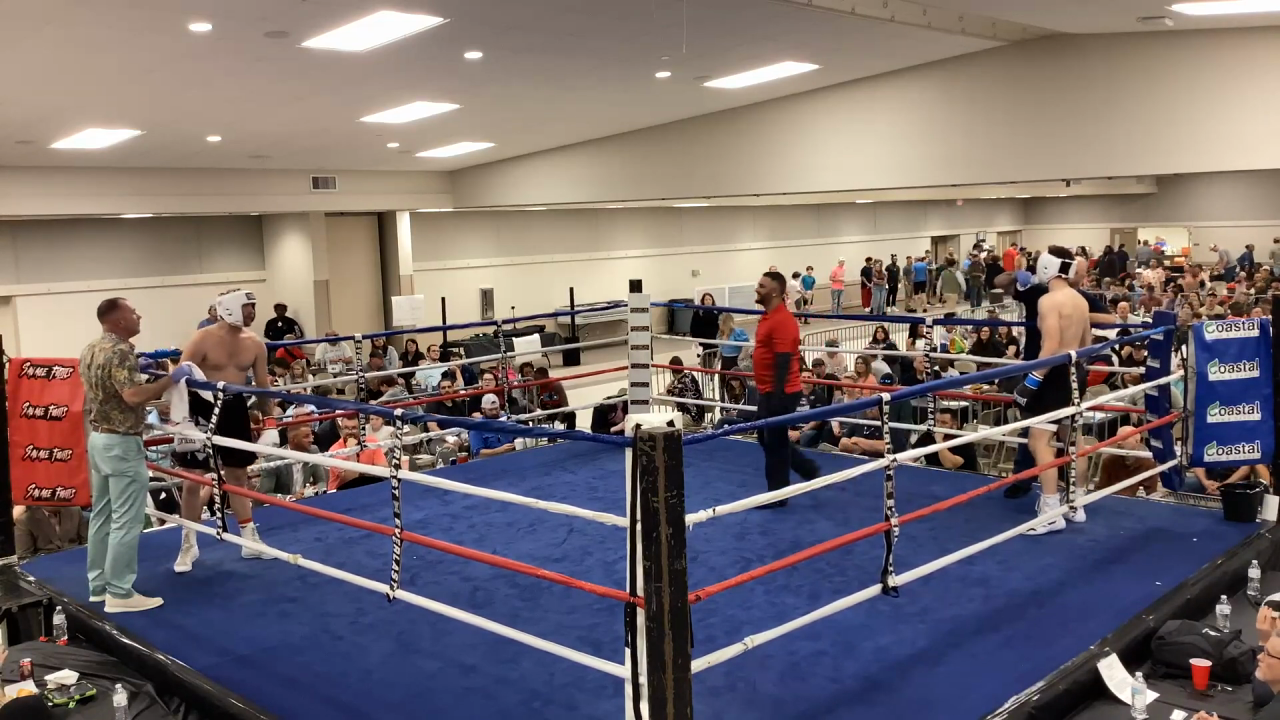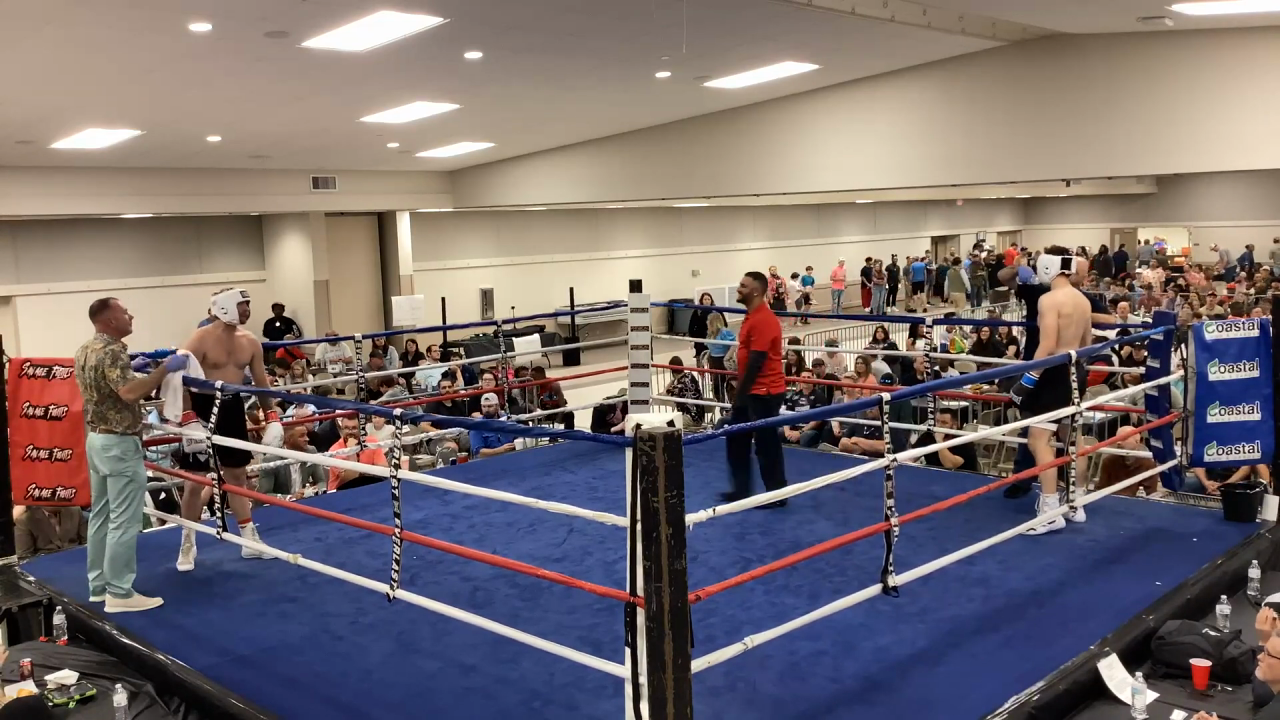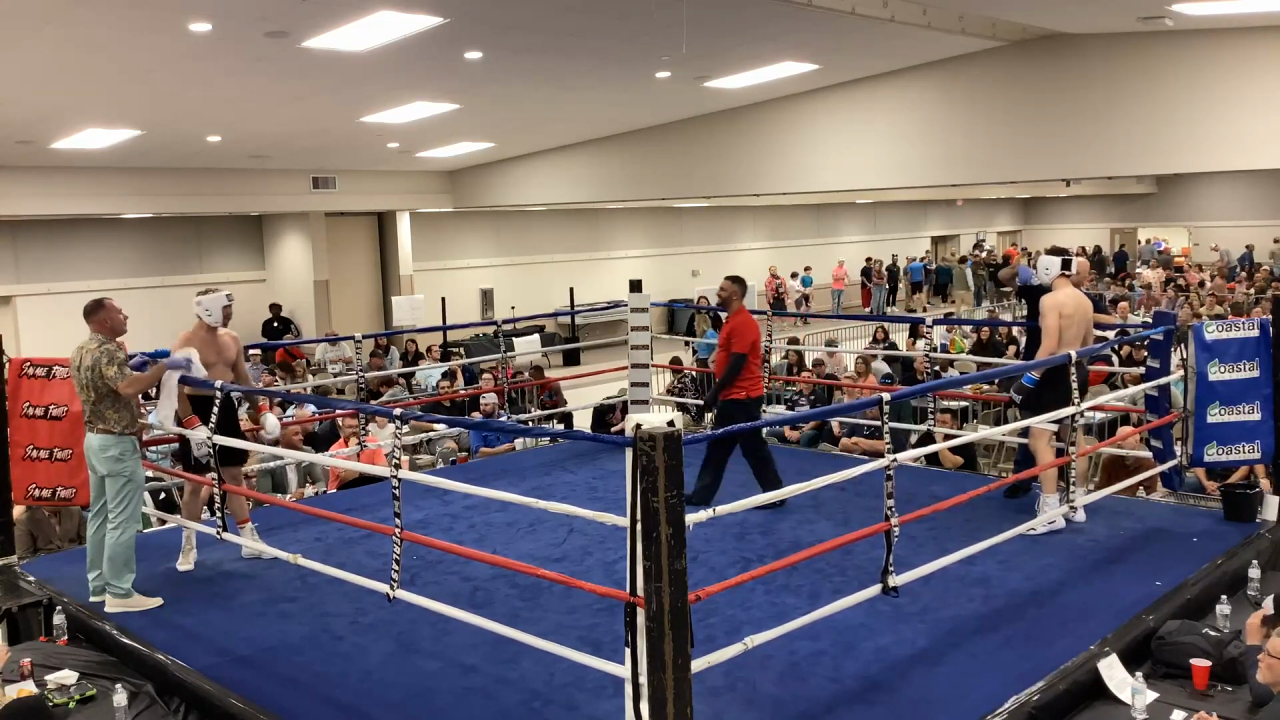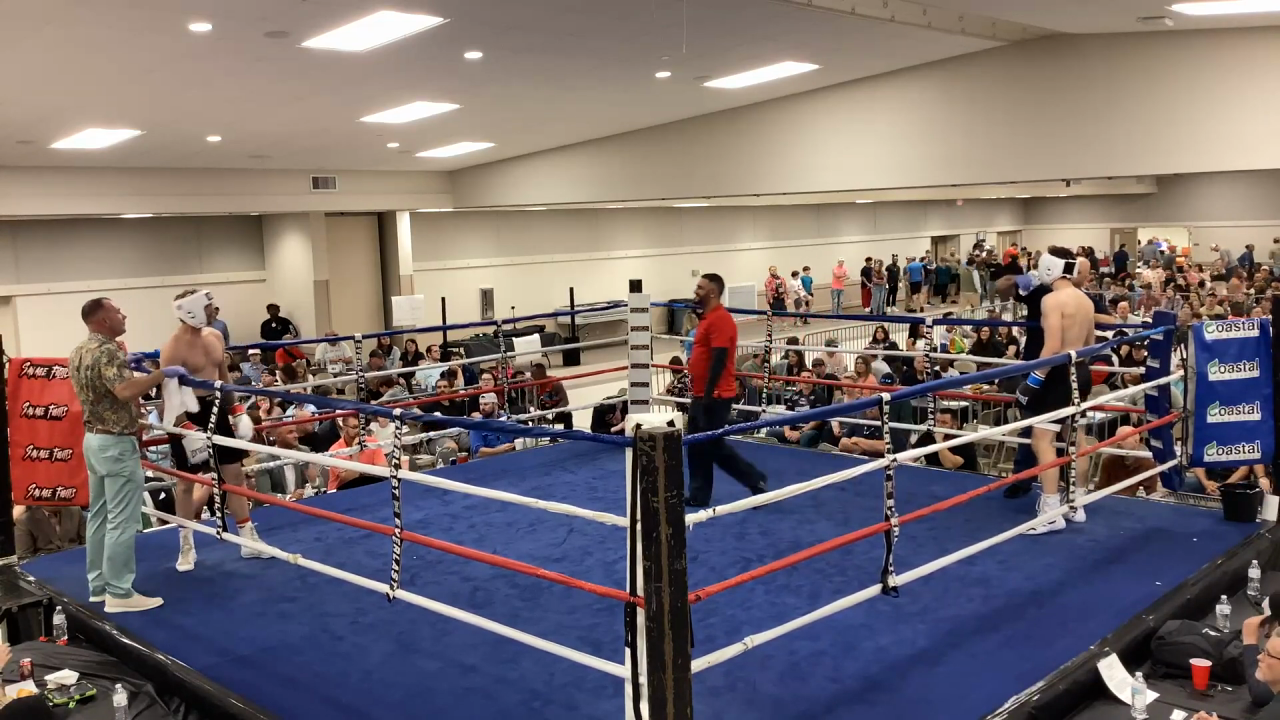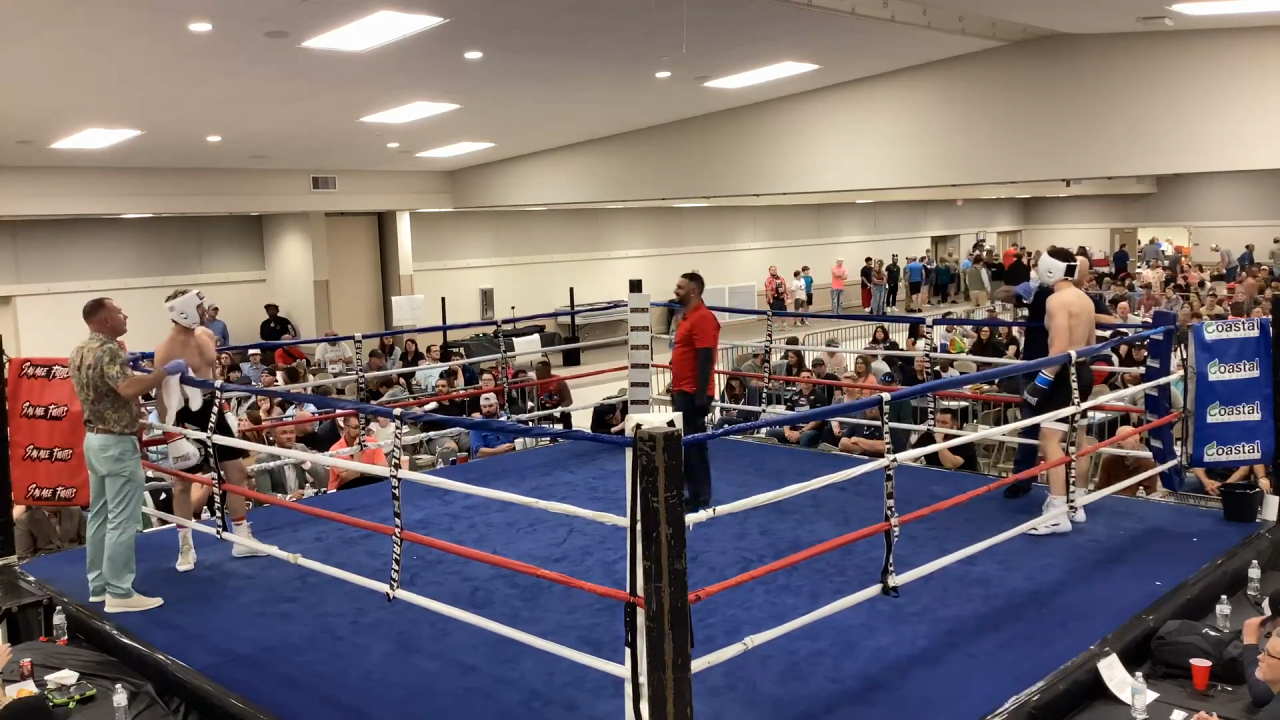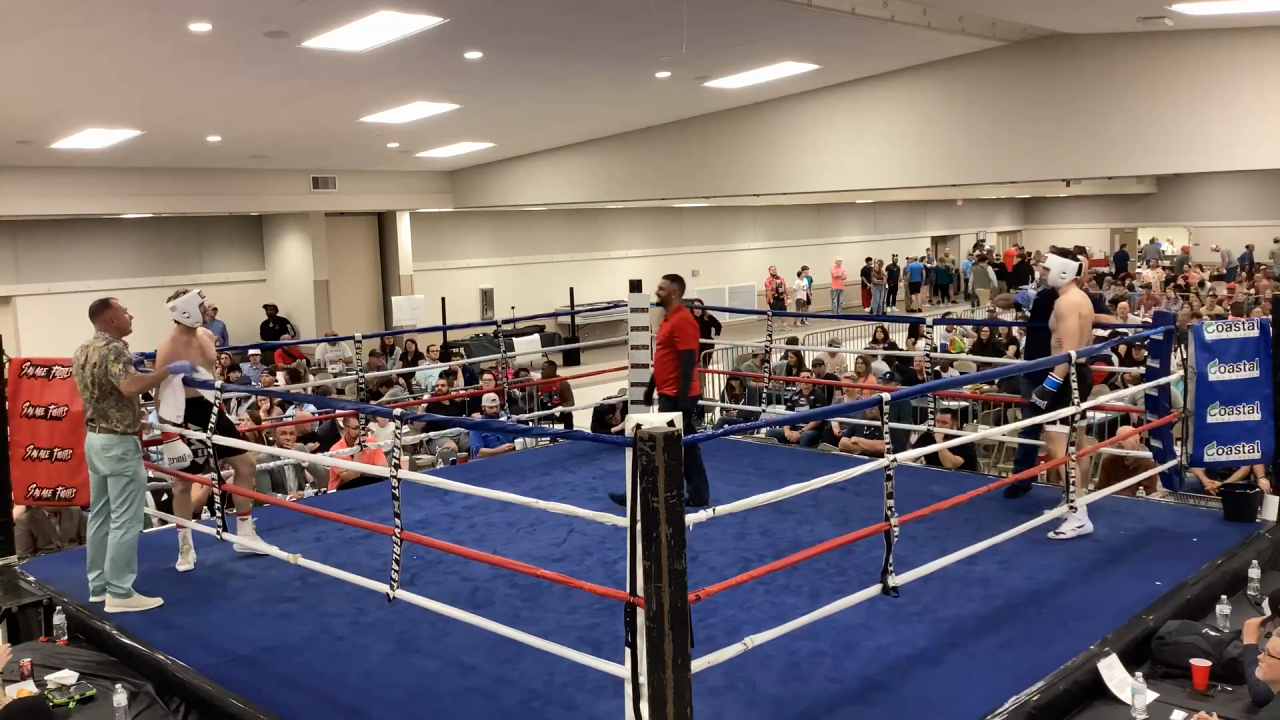
dt=0.2s
person 1, frame 1
left shoulder: (90, 350)
right shoulder: (120, 352)
right elbow: (134, 396)
right wrist: (172, 378)
left hip: (98, 439)
right hip: (121, 444)
left knee: (102, 515)
right knee: (126, 520)
left ankle: (99, 584)
right ankle: (120, 593)
person 1, frame 2
left shoulder: (85, 351)
right shoulder: (112, 352)
right elbow: (130, 393)
left wrist: (129, 368)
right wrist: (166, 368)
left hip: (96, 439)
right hip: (119, 444)
left knee: (102, 515)
right knee: (124, 520)
left ankle: (99, 584)
right ankle: (119, 593)
person 1, frame 3
left shoulder: (80, 352)
right shoulder: (108, 351)
right elbow: (130, 388)
left wrist: (128, 367)
right wrist: (165, 366)
left hip: (94, 439)
right hip: (117, 443)
left knee: (100, 515)
right knee: (123, 519)
left ankle: (99, 584)
right ankle: (119, 593)
person 1, frame 4
left shoulder: (79, 352)
right shoulder: (107, 351)
right elbow: (126, 390)
left wrist: (124, 365)
right wrist: (163, 373)
left hip: (93, 439)
right hip: (116, 444)
left knee: (100, 515)
right knee: (122, 520)
left ankle: (98, 584)
right ankle: (119, 593)
person 1, frame 5
left shoulder: (79, 352)
right shoulder: (108, 351)
right elbow: (129, 388)
right wrist: (166, 370)
left hip: (94, 439)
right hip: (117, 444)
left knee: (100, 515)
right knee: (123, 520)
left ankle: (99, 585)
right ankle: (119, 593)
person 1, frame 6
left shoulder: (82, 352)
right shoulder: (113, 350)
right elbow: (131, 386)
right wrist: (169, 369)
left hip: (95, 439)
right hip: (118, 443)
left knee: (101, 516)
right knee: (125, 519)
left ankle: (99, 584)
right ankle: (119, 592)
person 2, frame 1
left shoulder: (1049, 300)
right shoulder: (1080, 300)
left elbow: (1050, 347)
left wrist: (1031, 382)
left hip: (1056, 374)
right hip: (1075, 372)
left knee: (1038, 441)
left ankle: (1051, 513)
right ankle: (1075, 506)
person 2, frame 2
left shoulder: (1049, 299)
right shoulder: (1082, 299)
left elbow: (1047, 347)
left wrist: (1027, 380)
left hip: (1055, 373)
right hip: (1075, 371)
left knee: (1038, 440)
left ankle: (1051, 512)
right ankle: (1075, 506)
person 2, frame 3
left shoulder: (1051, 300)
right shoulder: (1085, 300)
left elbow: (1049, 347)
left wrist: (1028, 380)
left hip: (1056, 374)
right hip: (1077, 371)
left knee: (1039, 439)
left ankle: (1050, 513)
right ankle: (1075, 506)
person 2, frame 4
left shoulder: (1052, 300)
right shoulder: (1085, 300)
left elbow: (1052, 347)
left wrist: (1033, 380)
left hip: (1060, 374)
right hip: (1080, 371)
left knee: (1042, 440)
left ankle: (1051, 513)
right ankle: (1075, 506)
person 2, frame 5
left shoulder: (1057, 300)
right shoulder: (1085, 299)
left elbow: (1060, 347)
left wrist: (1041, 381)
left hip: (1065, 374)
right hip: (1082, 371)
left knee: (1049, 440)
left ankle: (1058, 512)
right ankle: (1074, 506)
person 2, frame 6
left shoulder: (1066, 301)
right shoulder: (1080, 299)
left elbow: (1069, 350)
left wrist: (1050, 384)
left hip: (1068, 377)
right hip: (1079, 373)
left knee: (1056, 444)
right knee: (1076, 443)
left ankle: (1079, 518)
person 3, frame 1
left shoulder: (255, 344)
right shoulder: (203, 340)
left elbow: (263, 384)
left hip: (235, 407)
right hip: (202, 408)
left knee: (238, 477)
right knee: (193, 481)
left ankle: (250, 541)
right ankle: (188, 544)
person 3, frame 2
left shoulder: (250, 341)
right shoulder: (200, 340)
left elbow: (261, 381)
left wrist: (272, 418)
left hip: (233, 408)
right hip: (202, 408)
left knee: (237, 477)
right knee: (194, 482)
left ankle: (251, 541)
right ankle: (188, 545)
person 3, frame 3
left shoulder: (231, 338)
right shoulder: (186, 343)
left elbow: (242, 378)
right elbow: (176, 389)
left wrist: (263, 411)
right wrist: (192, 426)
left hip: (225, 408)
right hip: (196, 411)
left knee: (234, 477)
right knee: (194, 483)
left ankle: (250, 542)
right ankle: (188, 548)
person 3, frame 4
left shoulder: (214, 336)
right shoulder: (173, 348)
left wrist: (238, 411)
right wrist: (186, 431)
left hip: (217, 409)
right hip: (188, 414)
left knee: (235, 474)
right knee: (187, 481)
left ankle: (249, 540)
right ankle: (186, 548)
person 3, frame 5
left shoulder: (207, 335)
right shoulder: (168, 349)
right elbow: (163, 397)
left wrist: (224, 408)
right wrist: (173, 437)
left hip: (212, 408)
right hip: (185, 416)
left knee: (237, 470)
right knee: (184, 482)
left ankle: (243, 541)
right ankle: (186, 549)
person 3, frame 6
left shoulder: (207, 336)
right shoulder: (170, 349)
right elbow: (164, 396)
right wrist: (171, 437)
left hip: (212, 408)
right hip: (185, 415)
left knee: (246, 464)
right knee: (184, 481)
left ankle: (246, 535)
right ankle: (185, 548)
person 4, frame 1
left shoulder: (782, 320)
right shoulder: (767, 317)
left elbow: (783, 362)
left wrist: (777, 398)
right wrist: (764, 394)
left hip: (781, 393)
right hip: (768, 392)
left knee: (773, 442)
right knee: (768, 440)
right ankle: (808, 469)
person 4, frame 2
left shoulder: (762, 319)
right shoulder: (752, 317)
left elbow: (756, 361)
left wrist: (741, 395)
right wrist: (741, 393)
left hip: (764, 393)
right hip: (753, 392)
left knee: (766, 444)
right knee: (736, 438)
right ankle: (741, 489)
person 4, frame 3
left shoulder: (743, 322)
right shoulder: (732, 320)
left elbow: (736, 364)
left wrist: (714, 393)
left hip: (742, 397)
right hip: (731, 396)
left knee: (753, 446)
right knee: (717, 445)
left ankle: (774, 493)
right ankle: (702, 493)
person 4, frame 4
left shoulder: (720, 320)
right shoulder: (707, 318)
left elbow: (719, 360)
left wrist: (708, 395)
left hip: (713, 395)
right hip: (702, 394)
left knee: (713, 446)
right knee: (696, 445)
left ankle: (755, 480)
right ankle: (698, 494)
person 4, frame 5
left shoulder: (702, 319)
right shoulder: (687, 318)
left elbow: (706, 360)
left wrist: (702, 396)
right wrist: (676, 389)
left hip: (693, 393)
right hip: (684, 391)
right knee: (694, 444)
left ankle: (699, 495)
right ankle: (698, 494)
person 4, frame 6
left shoulder: (683, 320)
right shoulder: (669, 318)
left elbow: (688, 362)
left wrist: (682, 398)
right wrist: (651, 387)
left hip: (678, 395)
right hip: (670, 394)
right knee: (685, 445)
right ankle: (698, 495)
